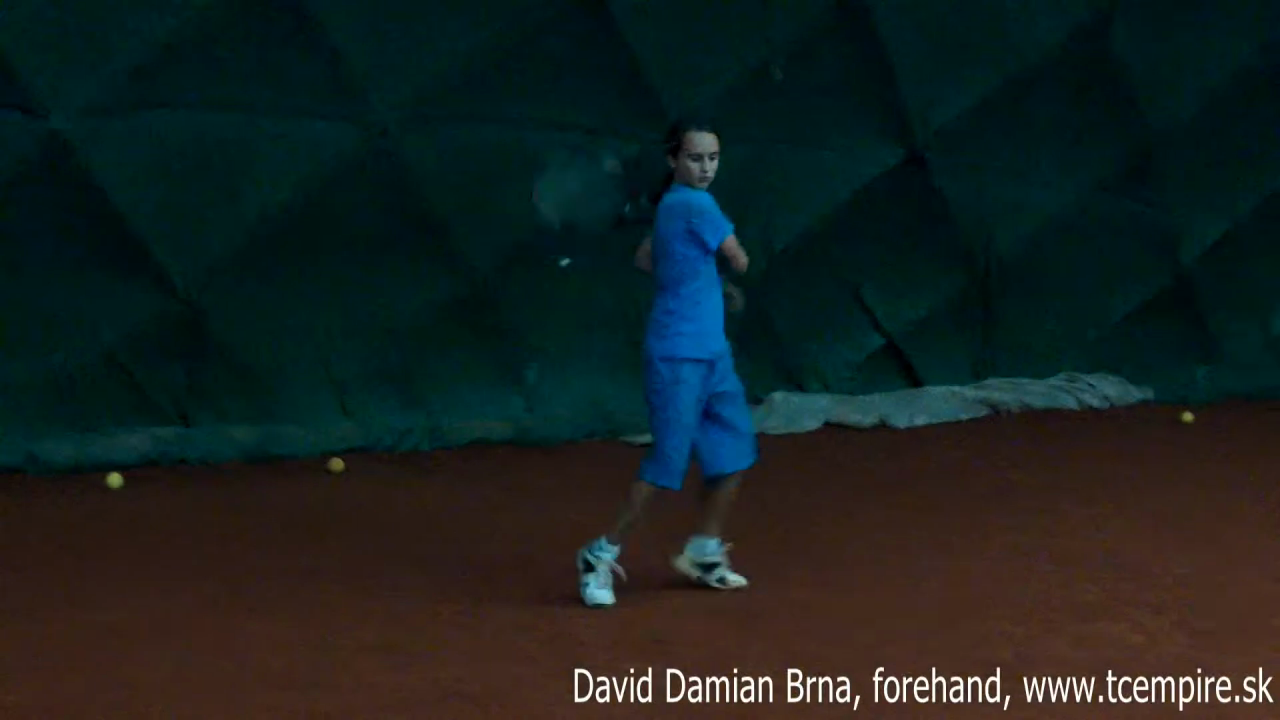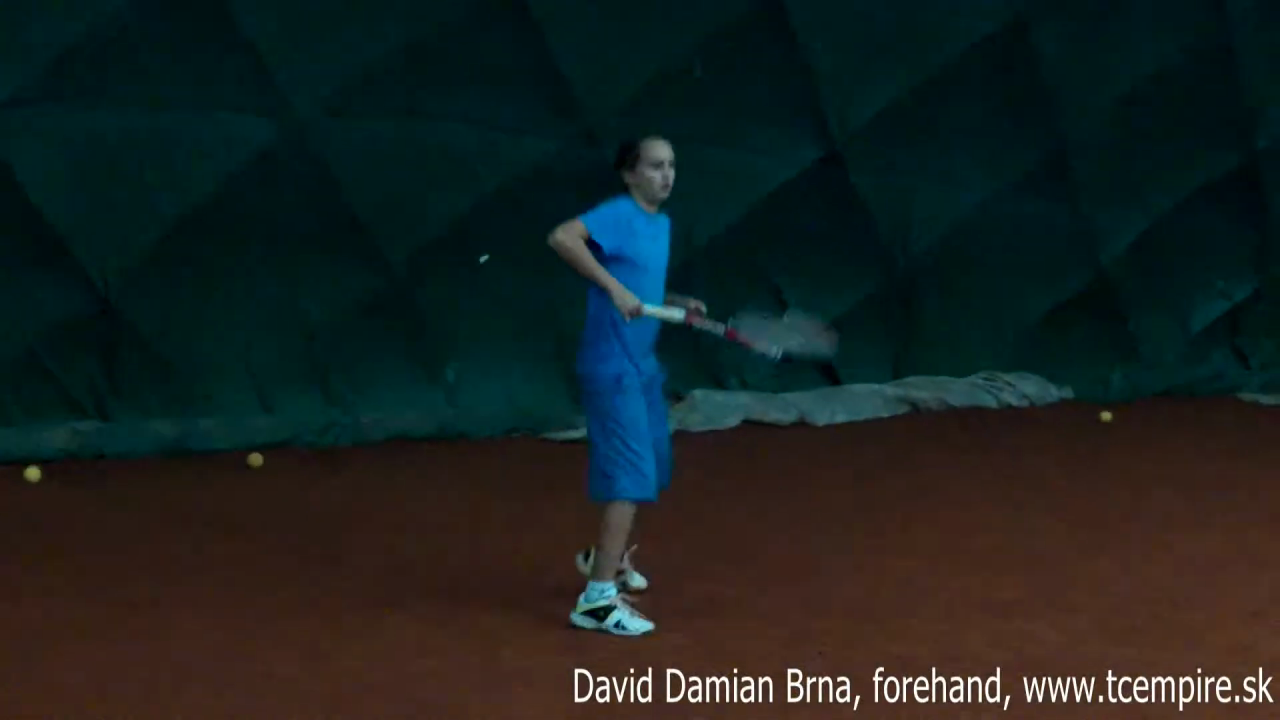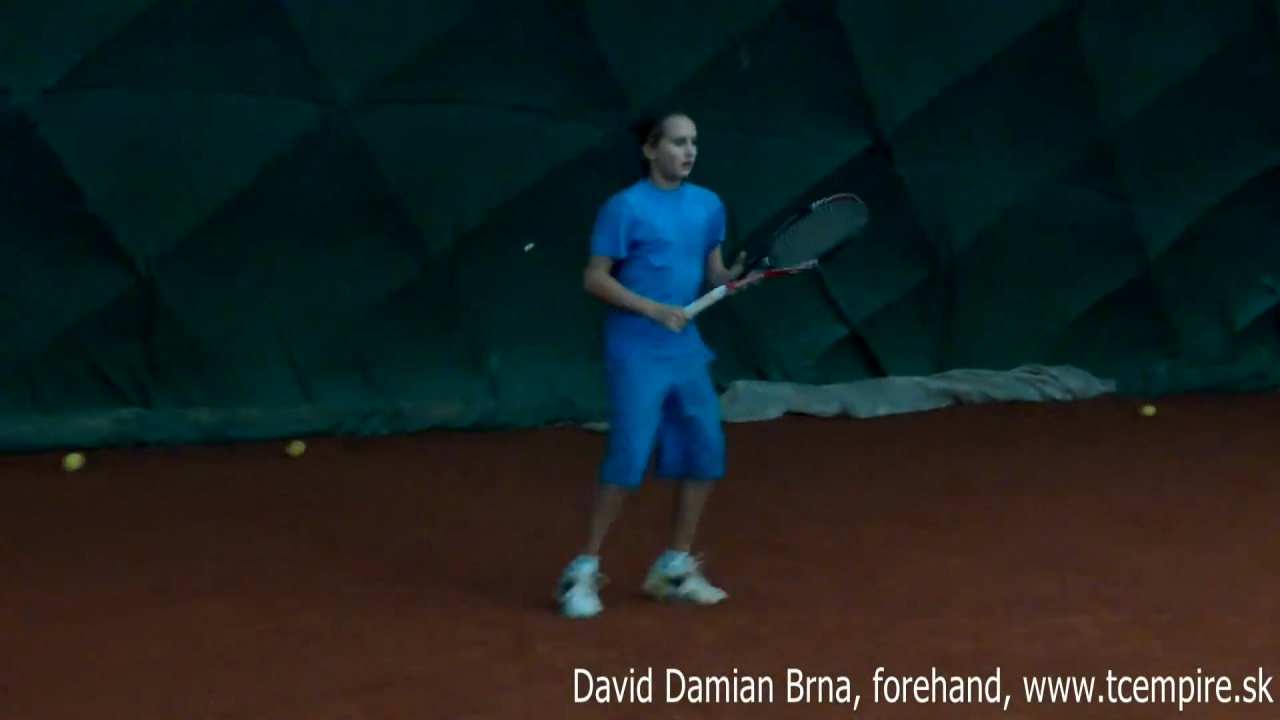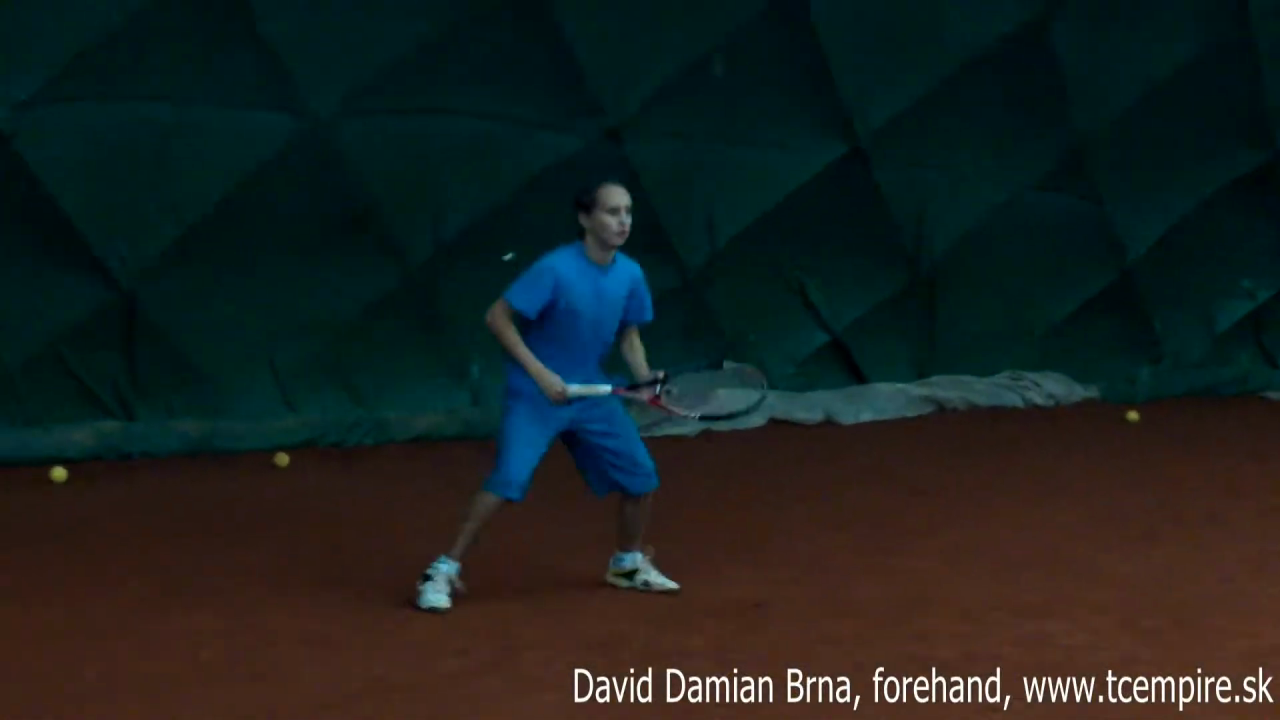
dt=0.5s
person 1, frame 1
left shoulder: (675, 204)
right shoulder: (694, 204)
left elbow: (645, 260)
right elbow: (739, 262)
right wrist: (723, 280)
left hip: (711, 352)
right hip: (678, 355)
left knee: (736, 450)
right knee: (667, 461)
left ankle: (704, 551)
right ankle: (603, 553)
person 1, frame 2
left shoulder: (659, 224)
right shoulder: (618, 215)
right elbow: (561, 238)
left wrist: (679, 304)
right wrist: (615, 290)
left hip: (643, 366)
right hip: (610, 367)
left knee: (652, 470)
right knee: (627, 478)
left ankle: (601, 555)
right ankle: (599, 598)
person 1, frame 3
left shoulder: (708, 204)
right shoulder: (625, 207)
left elbow: (712, 268)
right elbow: (595, 279)
left wrist: (729, 278)
right wrist: (652, 309)
left hip: (685, 351)
right hip: (636, 351)
left knee: (705, 458)
right knee: (627, 459)
left ankle: (674, 567)
right ankle: (582, 572)
person 1, frame 4
left shoulder: (631, 276)
right shoulder: (554, 269)
left elbow: (629, 339)
right elbow: (498, 318)
left wrist: (645, 379)
right wrist: (539, 374)
left hip: (592, 394)
right hip: (534, 392)
left knee: (640, 476)
right knee: (508, 479)
left ankle: (628, 561)
right ankle: (444, 568)
